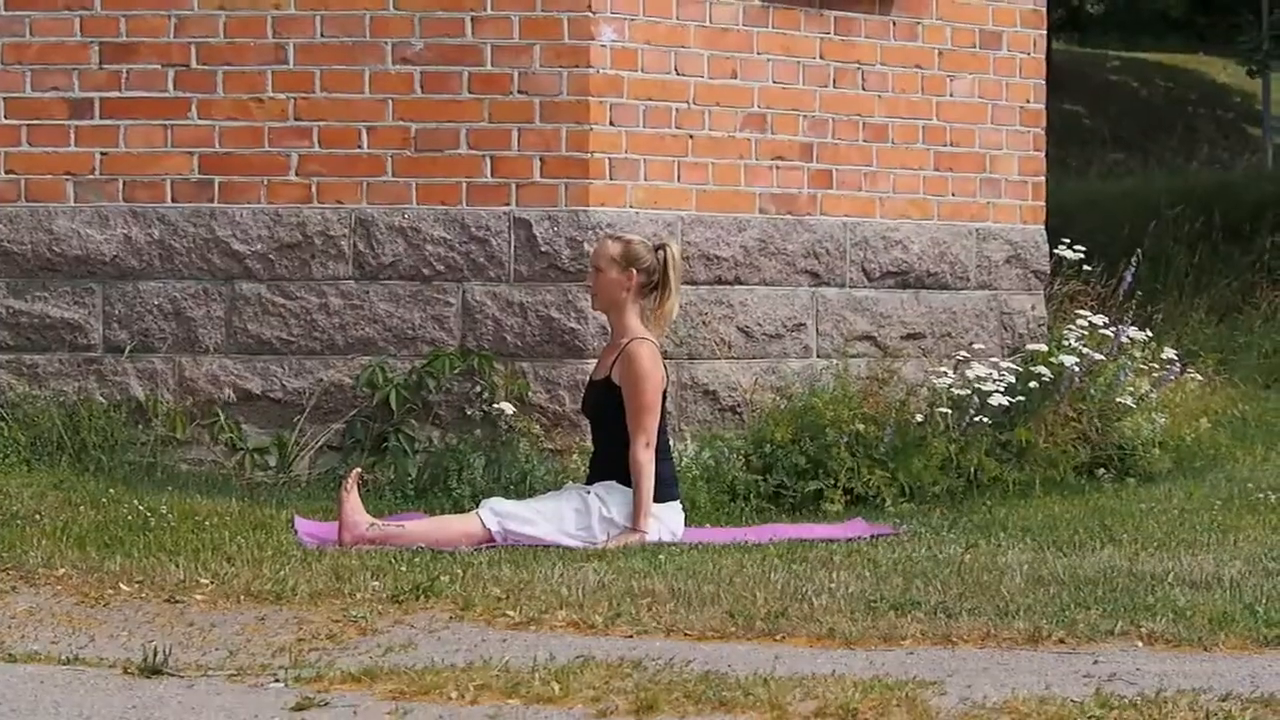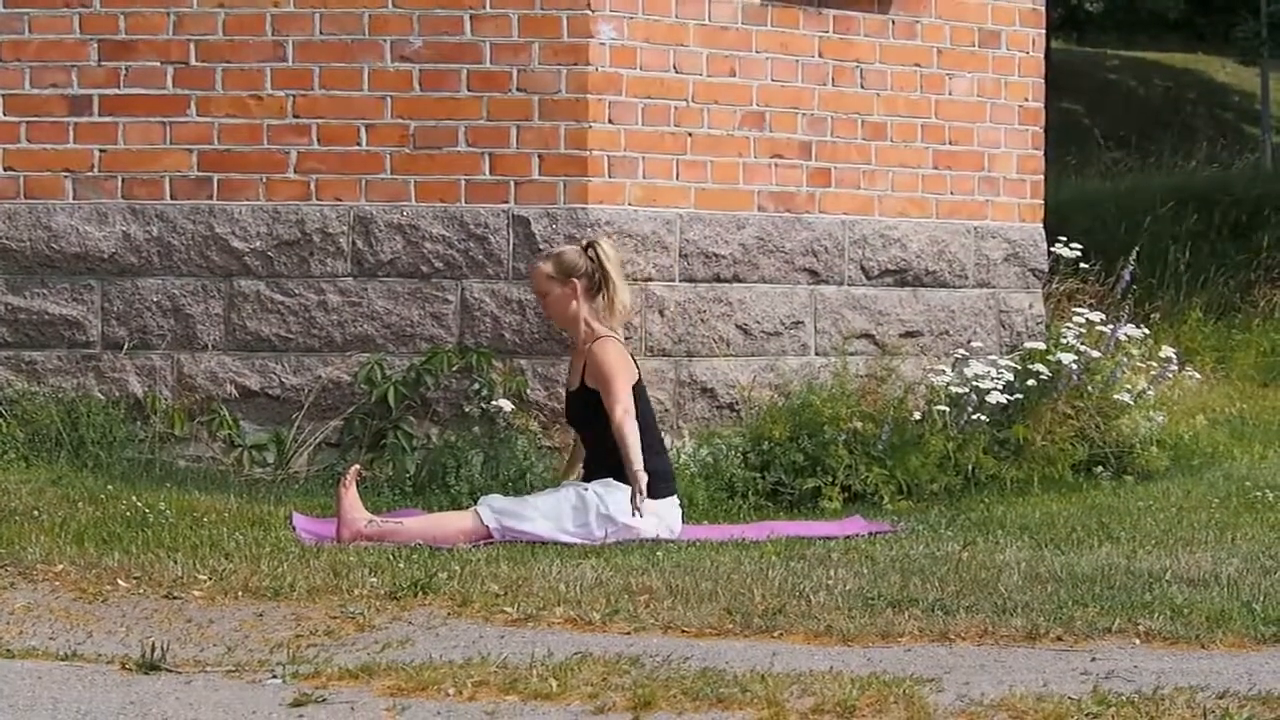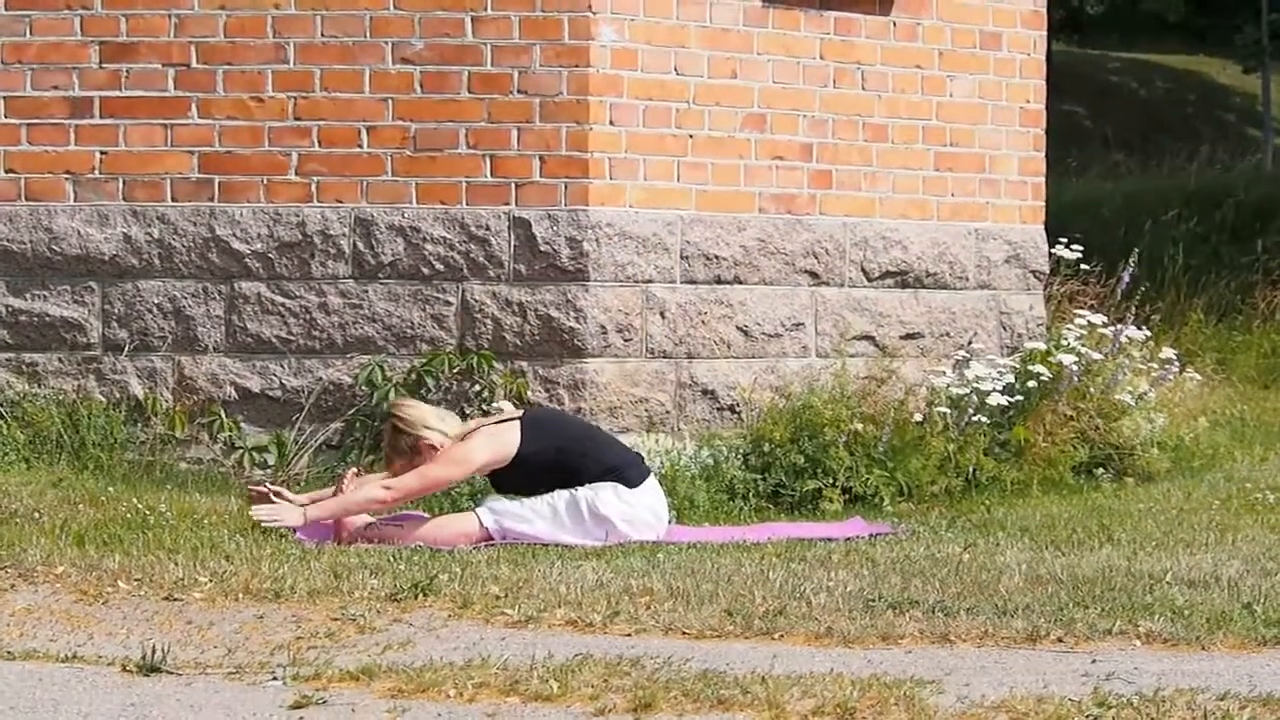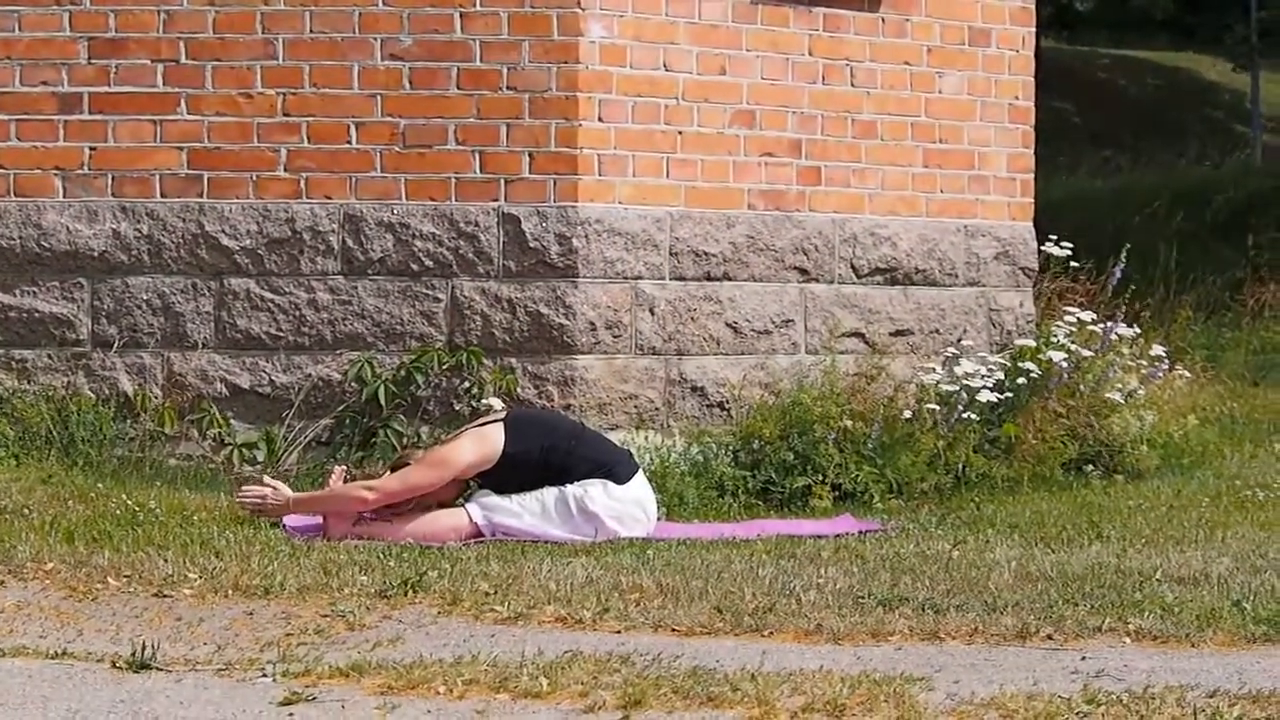
dt=1s
person 1, frame 1
left shoulder: (639, 353)
right shoulder: (616, 349)
left elbow: (643, 445)
left wrist: (640, 527)
left hip: (637, 506)
right hip: (609, 496)
left knee: (499, 520)
right knee: (504, 513)
left ankle: (369, 534)
right ankle: (373, 531)
person 1, frame 2
left shoulder: (603, 351)
right shoulder: (584, 350)
left elbow: (623, 415)
left wrist: (637, 470)
right wrist: (570, 471)
left hip: (632, 504)
right hip: (610, 496)
left knee: (494, 518)
right knee: (498, 511)
left ankle: (368, 530)
right ankle: (373, 527)
person 1, frame 3
left shoulder: (480, 446)
right shoulder: (482, 432)
left elbow: (389, 492)
right elbow: (388, 479)
left wrist: (306, 514)
right wrist: (304, 498)
left hip: (623, 507)
right hip: (624, 501)
left knee: (482, 527)
person 1, frame 4
left shoulder: (461, 455)
right shoulder: (472, 442)
left elbow: (370, 493)
right elbow: (377, 490)
left wrist: (291, 502)
left hip: (611, 502)
right hip: (612, 495)
left knee: (471, 521)
